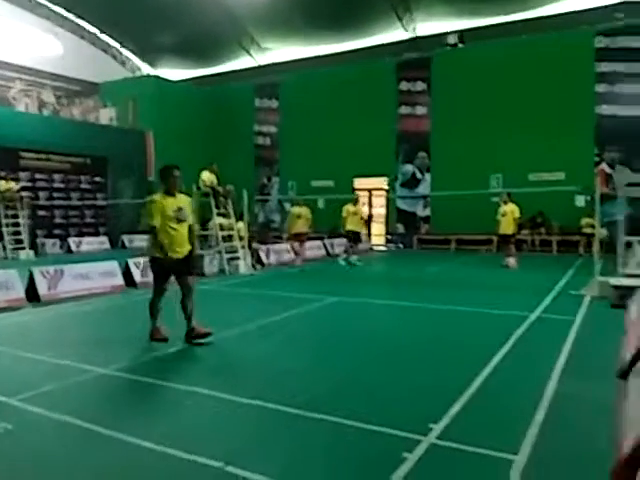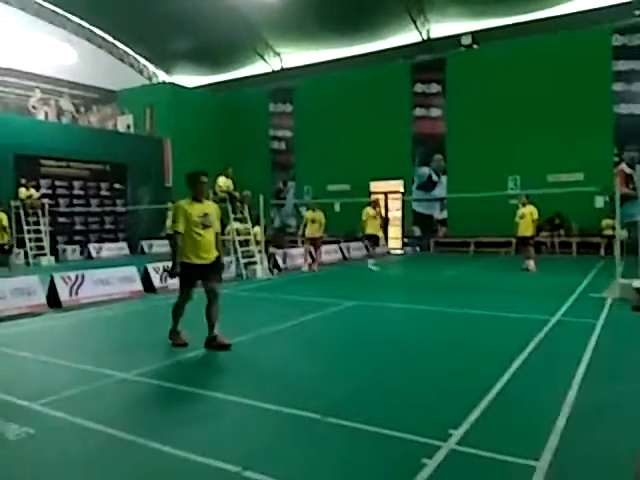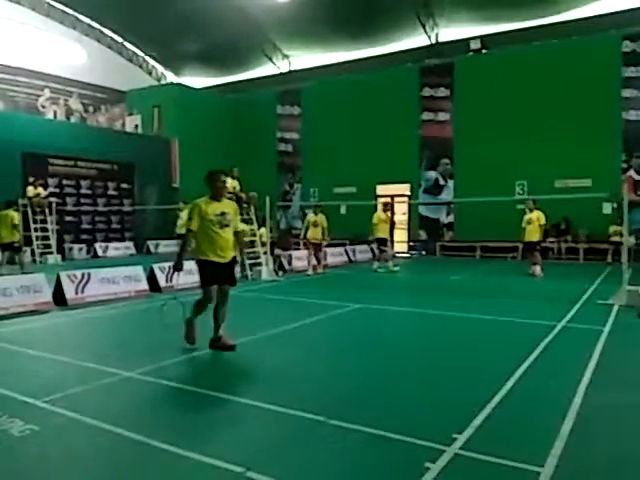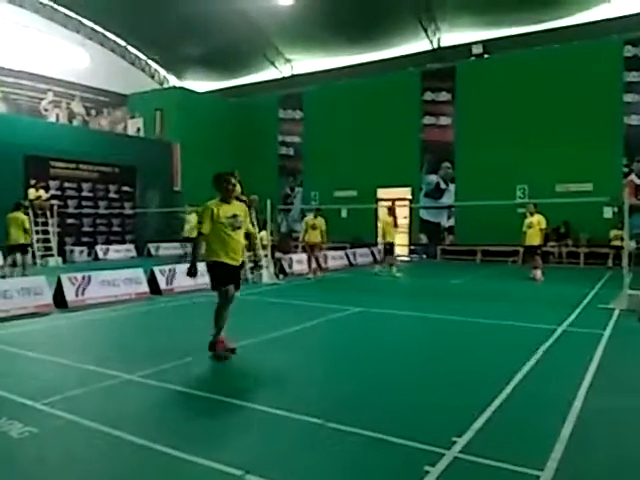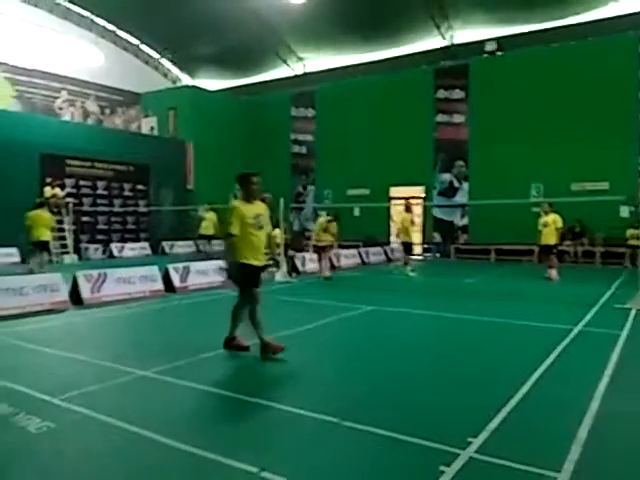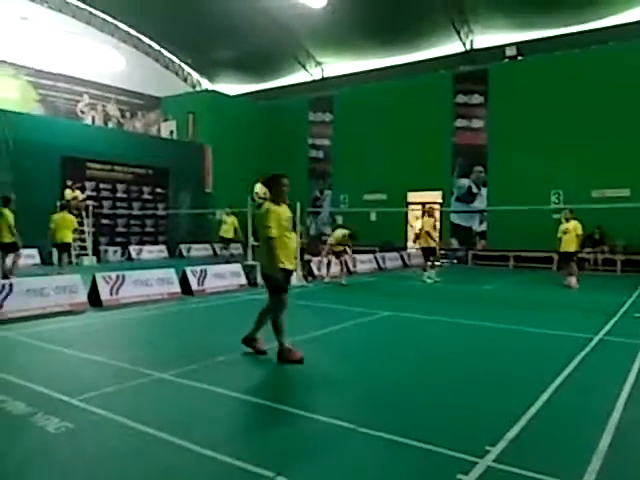
dt=0.2s
person 1, frame 1
left shoulder: (186, 200)
right shoulder: (156, 201)
right elbow: (154, 230)
left wrist: (193, 250)
right wrist: (164, 253)
left hip: (183, 253)
right hip: (163, 255)
left knee: (188, 288)
right knee: (159, 291)
left ankle: (191, 328)
right ankle: (155, 327)
person 1, frame 2
left shoulder: (213, 207)
right shoulder: (183, 207)
right elbow: (176, 236)
left wrist: (220, 257)
right wrist: (175, 262)
left hip: (211, 259)
right hip: (189, 260)
left knee: (214, 295)
right knee: (184, 297)
left ankle: (212, 336)
right ankle: (175, 330)
person 1, frame 3
left shoulder: (232, 206)
right shoulder: (200, 206)
left elbow: (237, 232)
right elbow: (189, 233)
left wrist: (241, 254)
right wrist: (180, 257)
left hip: (227, 258)
right hip: (207, 258)
left knee: (224, 297)
right knee: (209, 296)
left ankle: (217, 336)
right ankle: (191, 321)
person 1, frame 4
left shoulder: (242, 207)
right shoulder: (211, 208)
left elbow: (249, 233)
right elbow: (201, 236)
right wrist: (193, 262)
left hip: (236, 261)
right hip: (218, 260)
left knee: (226, 299)
right knee: (227, 296)
left ankle: (217, 338)
right ankle: (217, 341)
person 1, frame 5
left shoulder: (263, 207)
right shoulder: (237, 208)
left elbow: (267, 233)
right elbow: (231, 237)
right wrist: (231, 264)
left hip: (257, 261)
right hip: (244, 262)
left knee: (244, 300)
right knee: (254, 300)
left ankle: (231, 337)
right ankle: (264, 343)
person 1, frame 6
left shoulder: (285, 208)
right shoulder: (270, 210)
right elbow: (270, 241)
left wrist: (290, 265)
right wrist: (275, 268)
left hip: (285, 265)
right hip: (276, 266)
left knee: (275, 304)
right knee: (280, 304)
left ankle: (252, 337)
right ankle: (283, 348)
